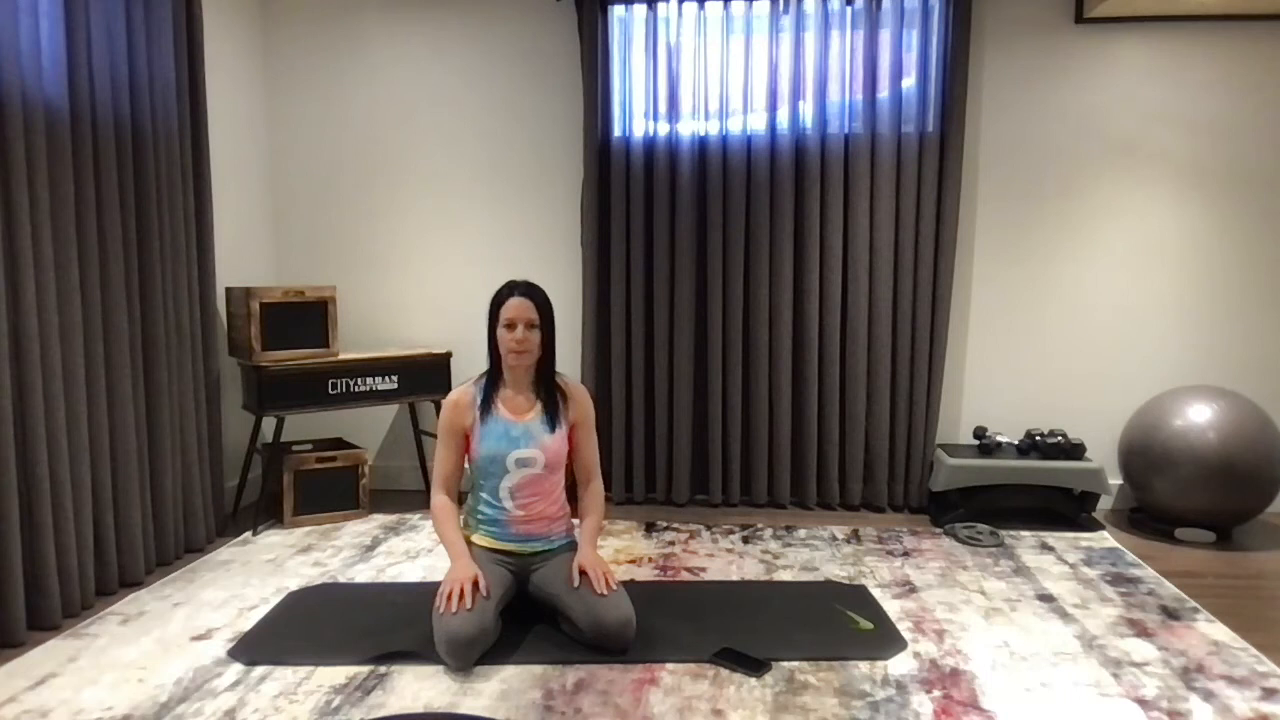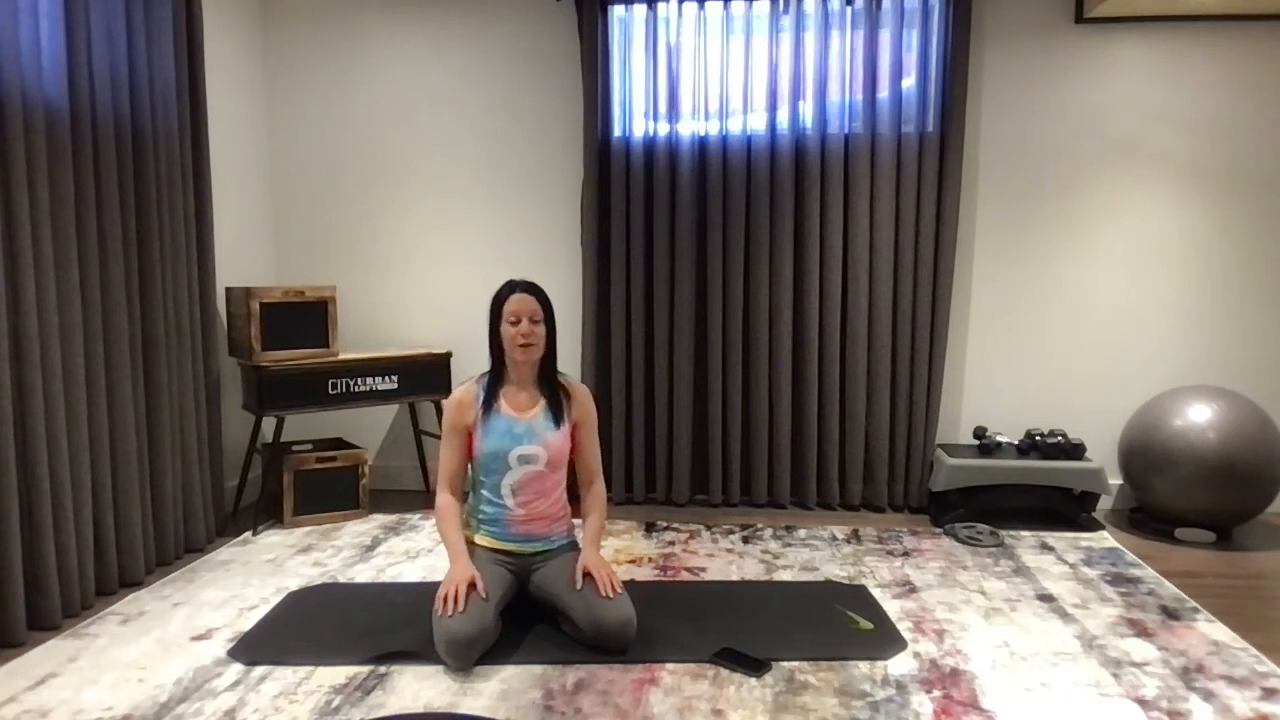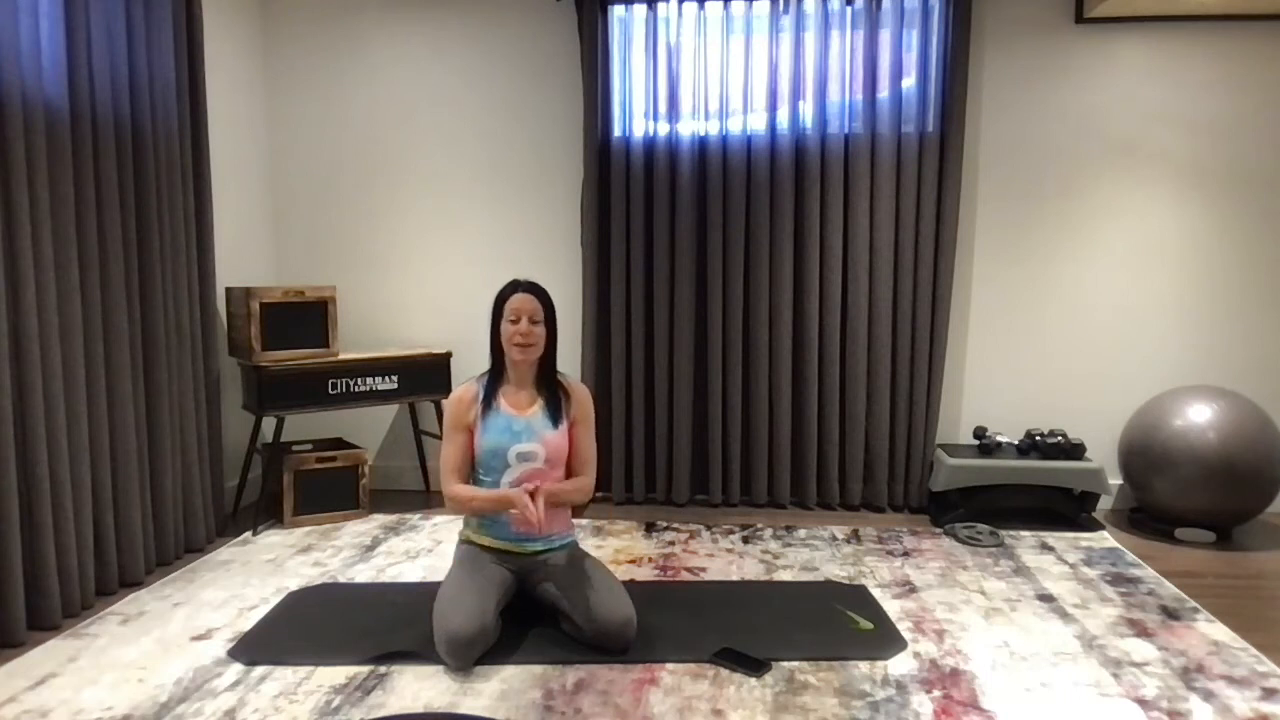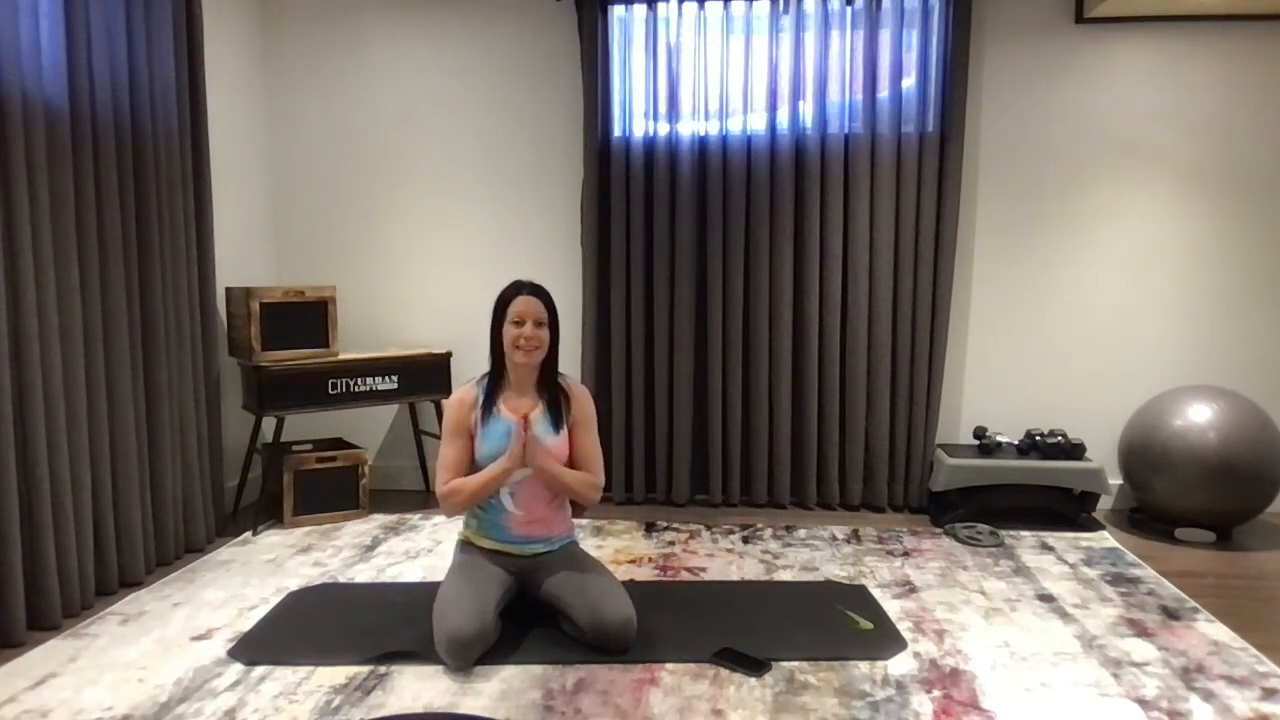
dt=1s
person 1, frame 1
left shoulder: (572, 398)
right shoulder: (463, 403)
left elbow: (590, 482)
right elbow: (443, 493)
left wrist: (588, 545)
right wrist: (460, 559)
left hip: (555, 547)
right hip: (487, 548)
left knee: (617, 628)
right knee: (459, 641)
left ankle: (537, 599)
right ankle: (501, 601)
person 1, frame 2
left shoulder: (575, 398)
right shoulder: (466, 401)
left elbow: (592, 483)
right elbow: (448, 492)
left wrist: (591, 547)
right wrist: (459, 559)
left hip: (555, 547)
right hip: (487, 547)
left knee: (618, 628)
right knee: (458, 642)
left ankle: (539, 599)
right ankle: (504, 601)
person 1, frame 3
left shoulder: (573, 396)
right shoulder: (467, 399)
left elbow: (585, 483)
right elbow: (453, 489)
left wrist: (548, 493)
right wrist: (510, 498)
left hip: (555, 547)
right hip: (486, 545)
left knee: (619, 628)
right knee: (458, 642)
left ankle: (537, 596)
right ankle: (506, 598)
person 1, frame 4
left shoulder: (573, 398)
right shoulder: (467, 402)
left elbow: (593, 490)
right elbow: (448, 499)
left wrist: (539, 459)
right wrist: (509, 461)
left hip: (555, 549)
right hip: (485, 550)
left knee: (618, 628)
right knee: (459, 643)
left ankle: (535, 596)
right ankle: (505, 599)
